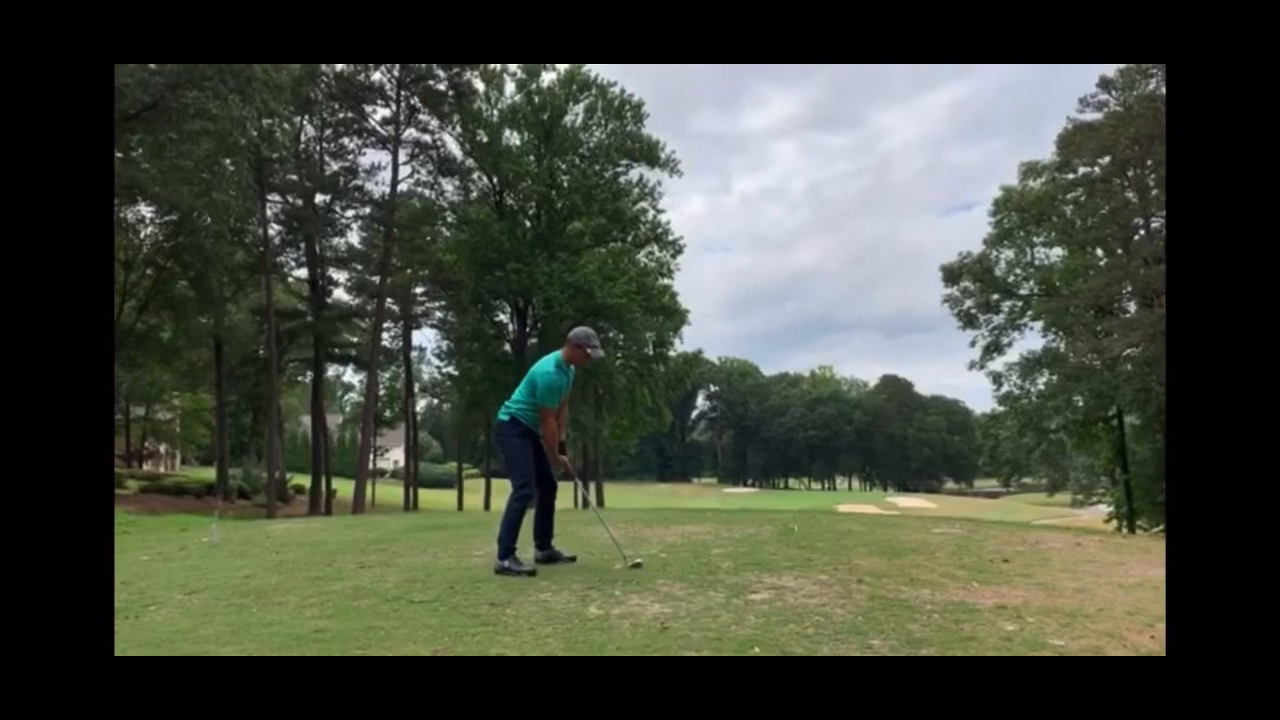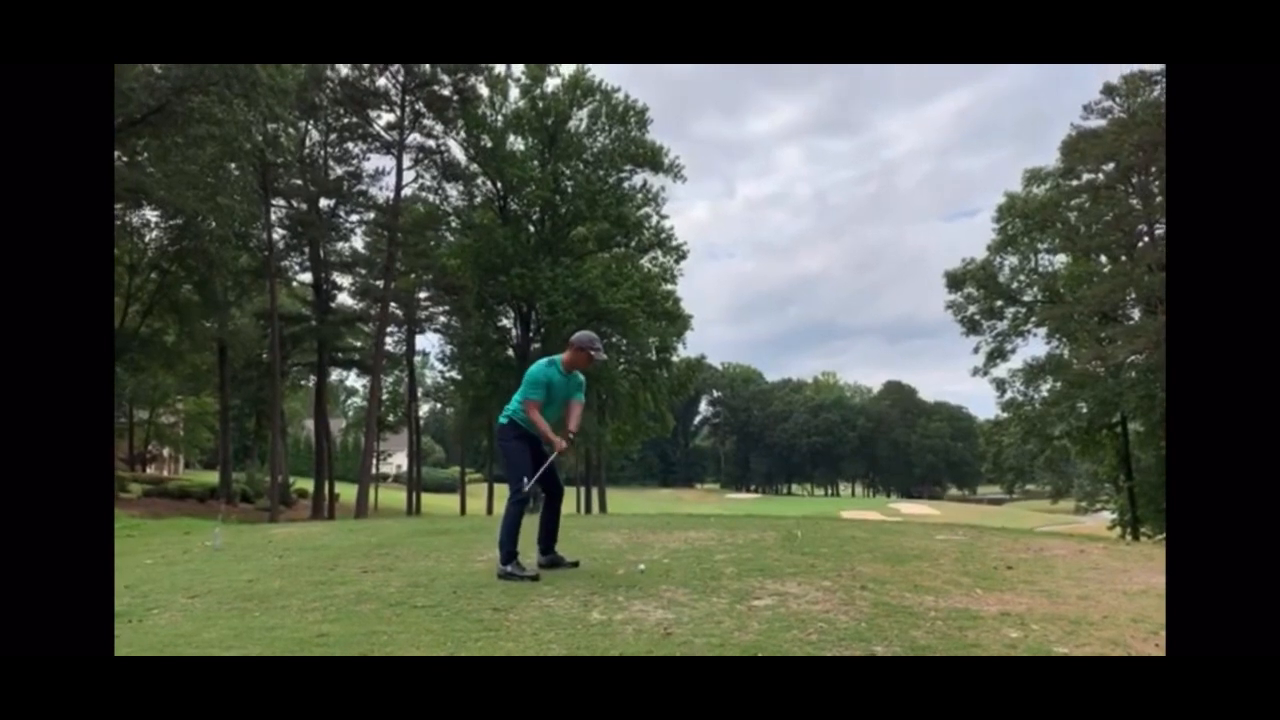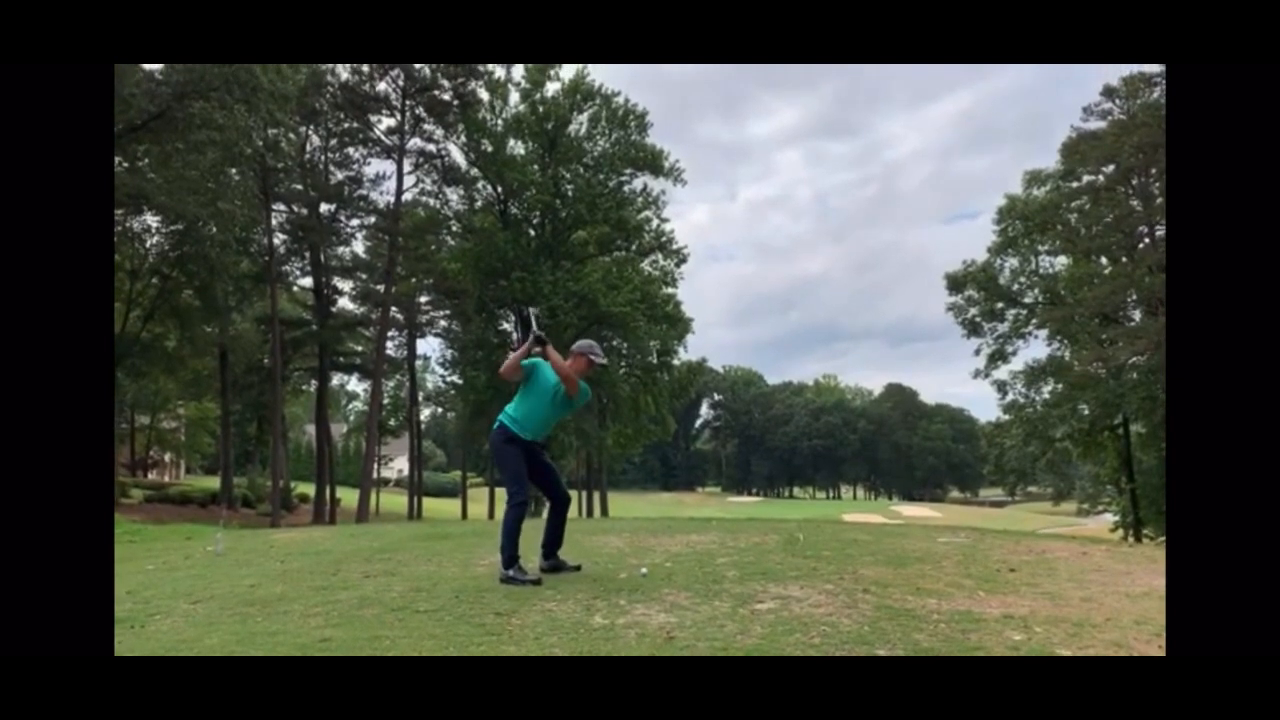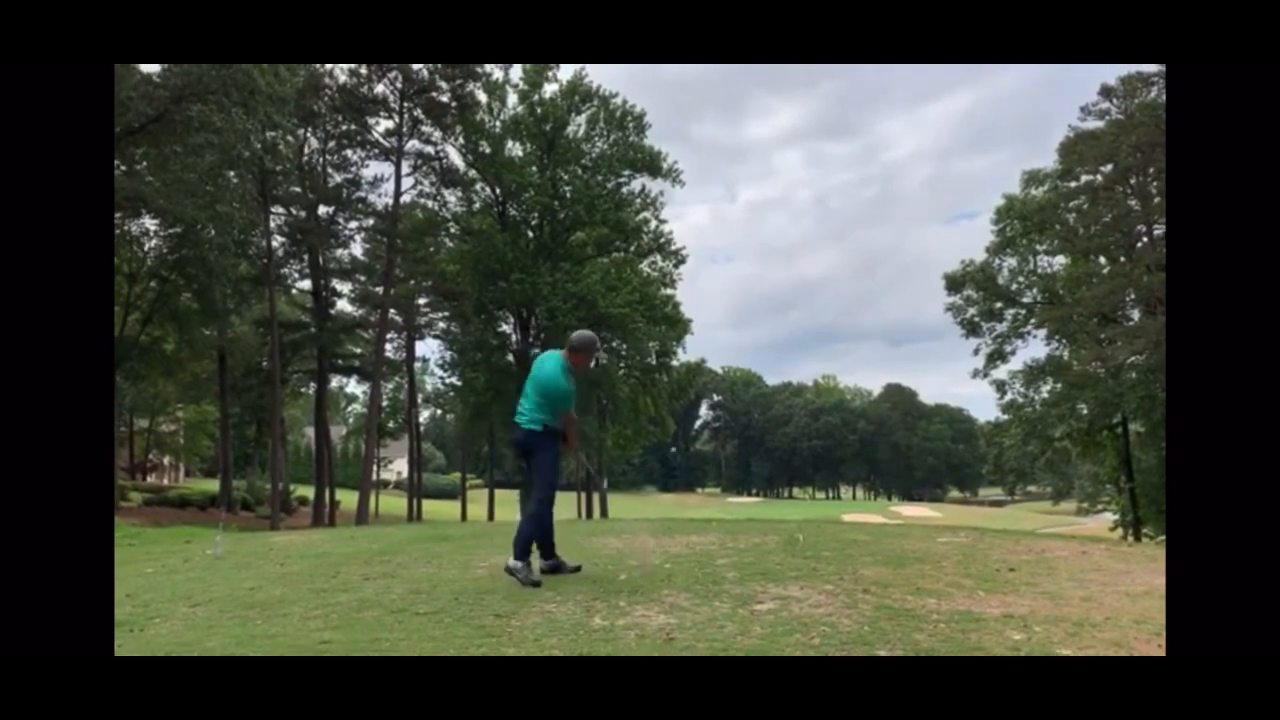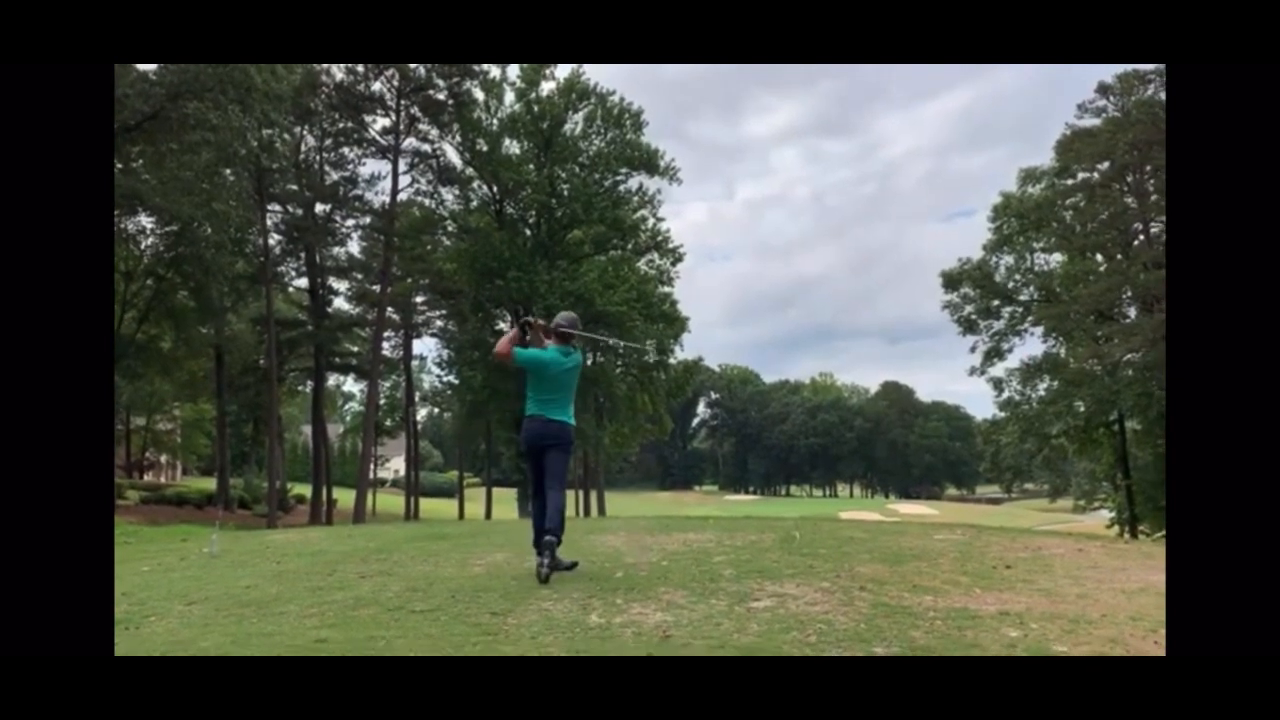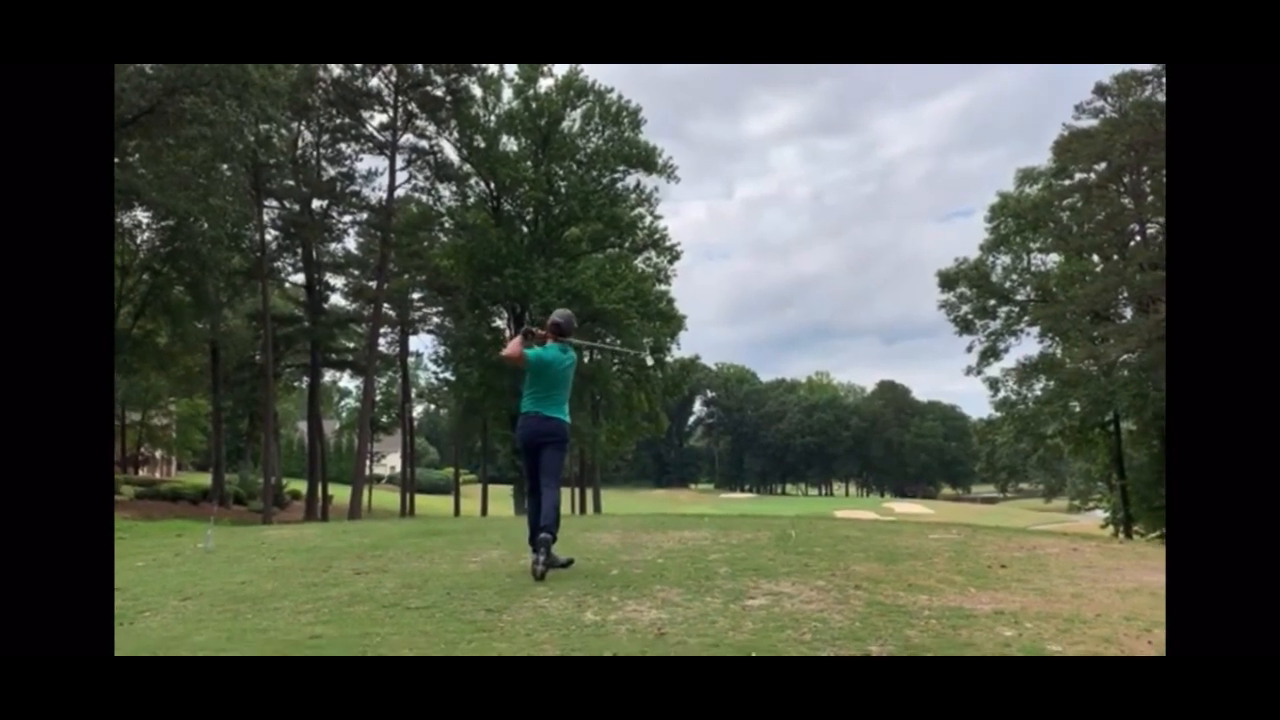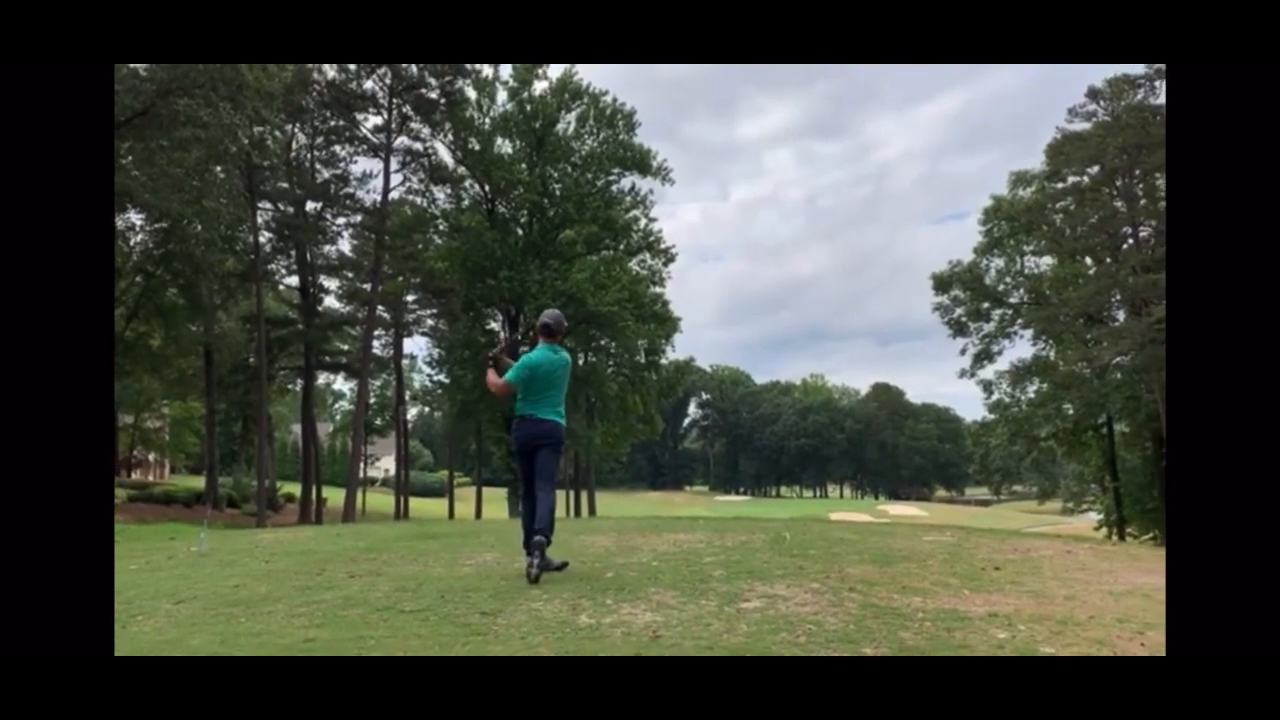
dt=0.5s
person 1, frame 1
left shoulder: (568, 370)
right shoulder: (550, 373)
left elbow: (561, 410)
right elbow: (548, 420)
left wrist: (562, 446)
right wrist: (555, 456)
left hip: (528, 430)
right hip: (512, 428)
left knee: (548, 486)
right knee: (524, 489)
left ankle: (543, 548)
right ankle: (504, 558)
person 1, frame 2
left shoulder: (578, 380)
right shoulder: (542, 369)
left elbow: (576, 410)
right elbow: (531, 412)
left wrist: (570, 435)
right wrist: (553, 440)
left hip: (533, 437)
right hip: (513, 431)
left knee: (555, 490)
right knee: (521, 493)
left ankle: (547, 553)
right ankle: (507, 563)
person 1, frame 3
left shoulder: (582, 391)
right shoulder: (537, 366)
left elbow: (566, 377)
right elbow: (505, 372)
left wrist: (546, 346)
right wrist: (529, 346)
left hip: (532, 445)
right hip: (507, 437)
left knee: (561, 497)
right knee: (519, 497)
left ankle: (549, 558)
right ankle: (509, 567)
person 1, frame 4
left shoulder: (548, 356)
right shoulder: (563, 385)
right elbow: (568, 422)
right wrist: (570, 439)
left hip: (525, 432)
right hip: (542, 437)
left knee: (542, 494)
right knee: (543, 496)
left ankle: (548, 558)
right ankle: (518, 559)
person 1, frame 5
left shoulder: (540, 358)
right shoulder: (576, 358)
left elbow: (500, 352)
left wrist: (519, 328)
right wrist: (536, 331)
left hip: (532, 428)
right hip: (560, 430)
left knee: (538, 492)
right knee: (555, 489)
left ankle: (544, 554)
right ankle: (551, 539)
person 1, frame 6
left shoulder: (544, 356)
right shoulder: (570, 356)
left elbow: (510, 354)
left wrist: (523, 336)
right wrist: (540, 341)
left hip: (529, 425)
right hip: (556, 427)
left knee: (534, 488)
right knee: (550, 485)
left ankle: (540, 550)
right ankle: (546, 537)
person 1, frame 7
left shoulder: (531, 359)
right shoulder: (565, 359)
left elbow: (499, 389)
left wrist: (492, 369)
right wrist: (507, 362)
left hip: (525, 428)
right hip: (551, 429)
left knee: (528, 491)
right knee: (545, 489)
left ankle: (533, 552)
right ankle: (540, 540)
